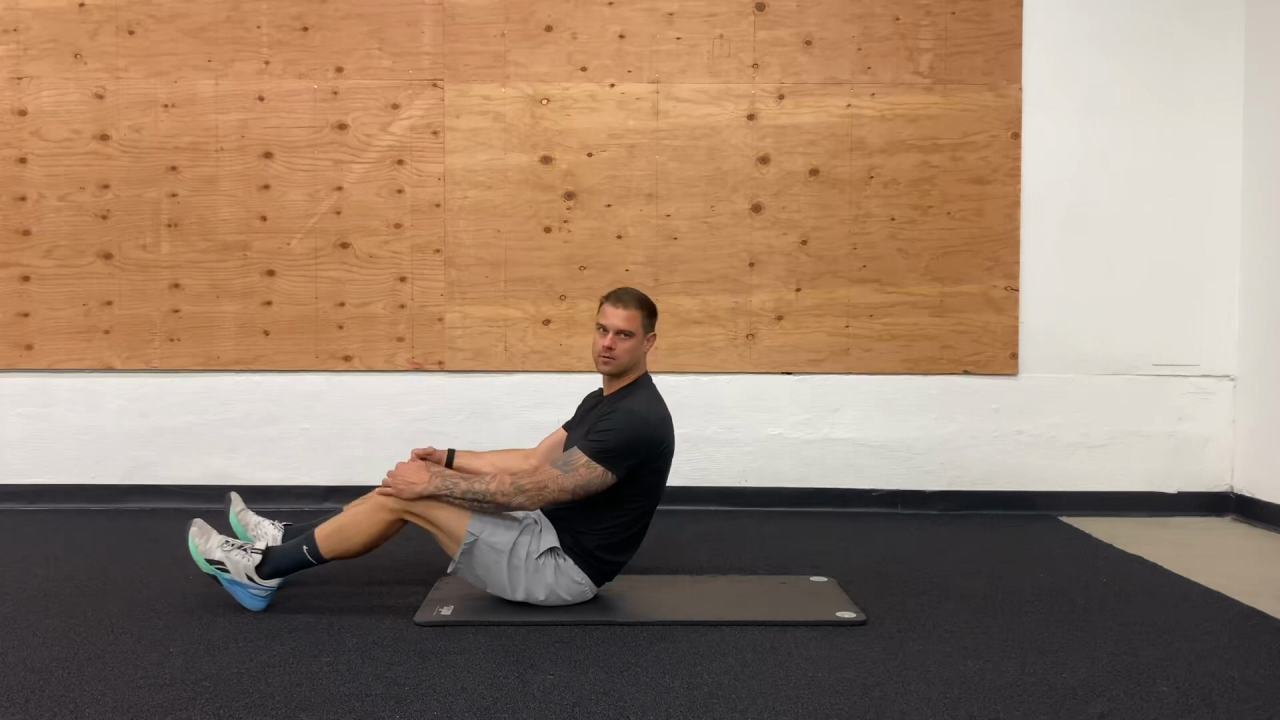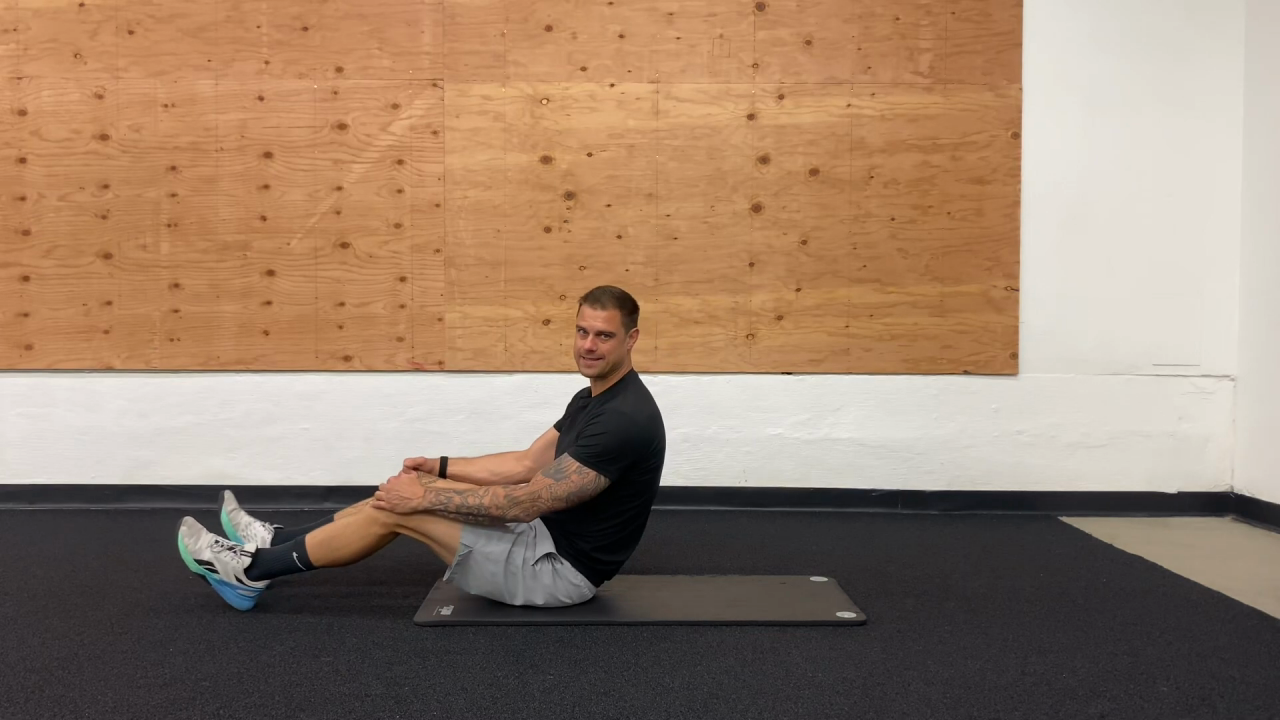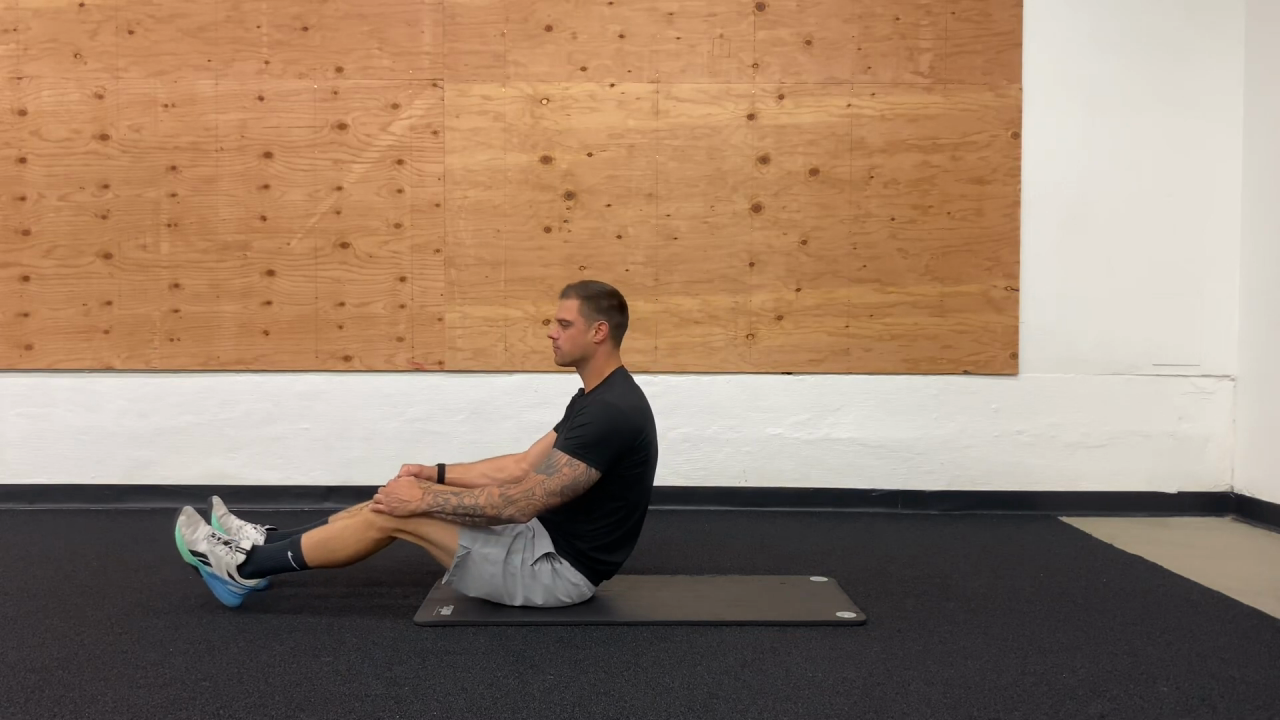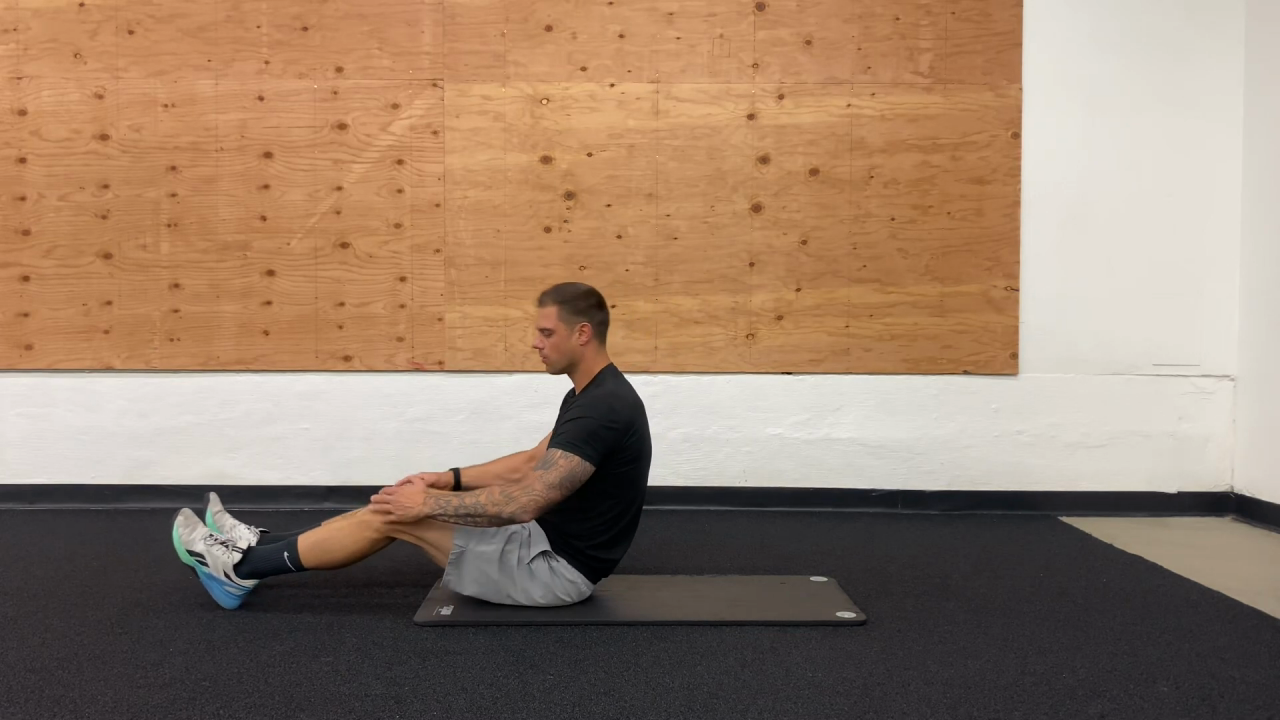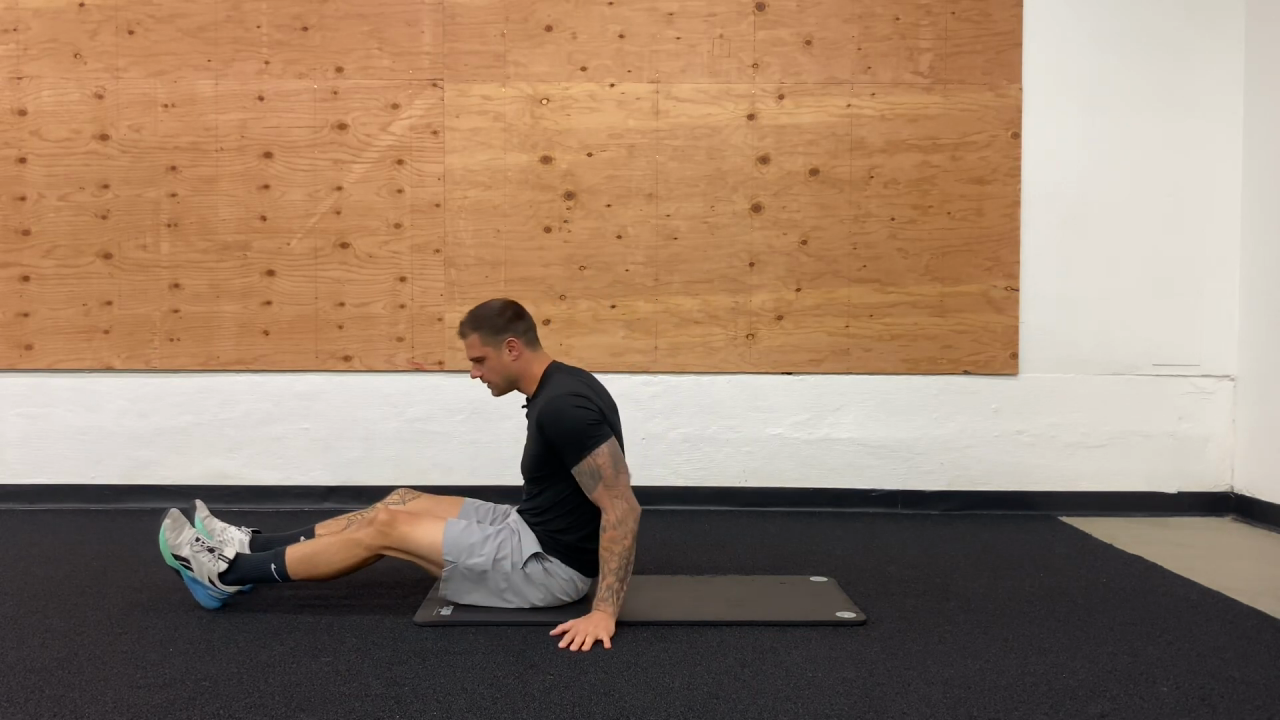
dt=0.5s
person 1, frame 1
left shoulder: (635, 420)
right shoulder: (604, 401)
left elbow: (531, 492)
right elbow: (535, 462)
left wrist: (432, 484)
right wrist: (448, 459)
left hip: (561, 567)
right hip: (555, 537)
left knee: (405, 497)
right knee: (410, 483)
left ankle: (261, 568)
right ankle: (282, 541)
person 1, frame 2
left shoulder: (625, 421)
right shoulder: (591, 399)
left elbow: (526, 503)
right elbow: (527, 465)
left wrist: (427, 498)
right wrist: (438, 468)
left hip: (559, 567)
right hip: (552, 536)
left knee: (395, 509)
right knee: (411, 486)
left ankle: (248, 569)
right ankle: (273, 541)
person 1, frame 3
left shoulder: (611, 413)
right shoulder: (597, 398)
left elbow: (522, 503)
right elbow: (526, 468)
left wrist: (425, 500)
right wrist: (435, 474)
left hip: (557, 569)
right hip: (553, 539)
left knee: (394, 514)
right knee: (403, 492)
left ankle: (244, 566)
right ankle: (266, 544)
person 1, frame 4
left shoulder: (600, 409)
right shoulder: (594, 394)
left elbow: (524, 503)
right elbow: (538, 462)
left wrist: (430, 510)
right wrist: (449, 479)
left hip: (557, 566)
right hip: (551, 539)
left knee: (401, 509)
right knee: (408, 495)
left ankle: (240, 567)
right ankle: (257, 546)
person 1, frame 5
left shoulder: (561, 406)
right shoulder: (564, 385)
left elbow: (622, 508)
left wrist: (604, 612)
left hip: (550, 565)
right hip: (535, 531)
left knee: (387, 529)
right knee: (401, 502)
left ankle: (230, 573)
right ankle: (252, 548)
